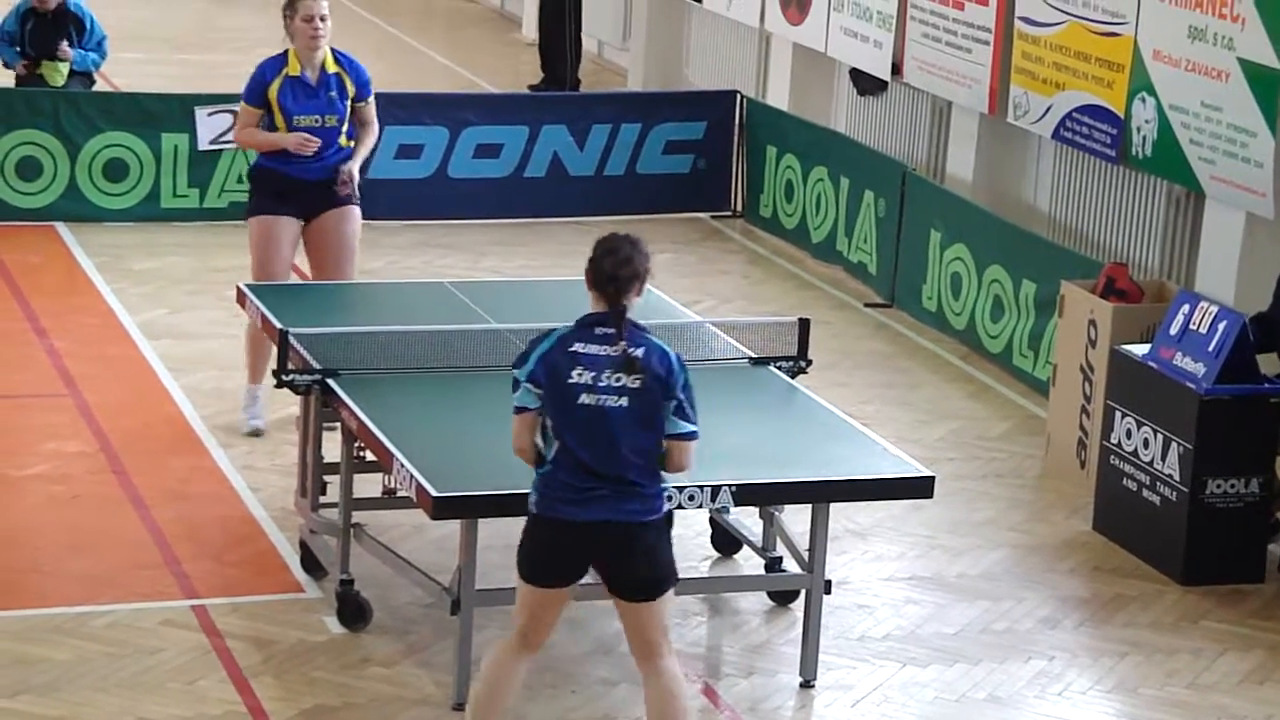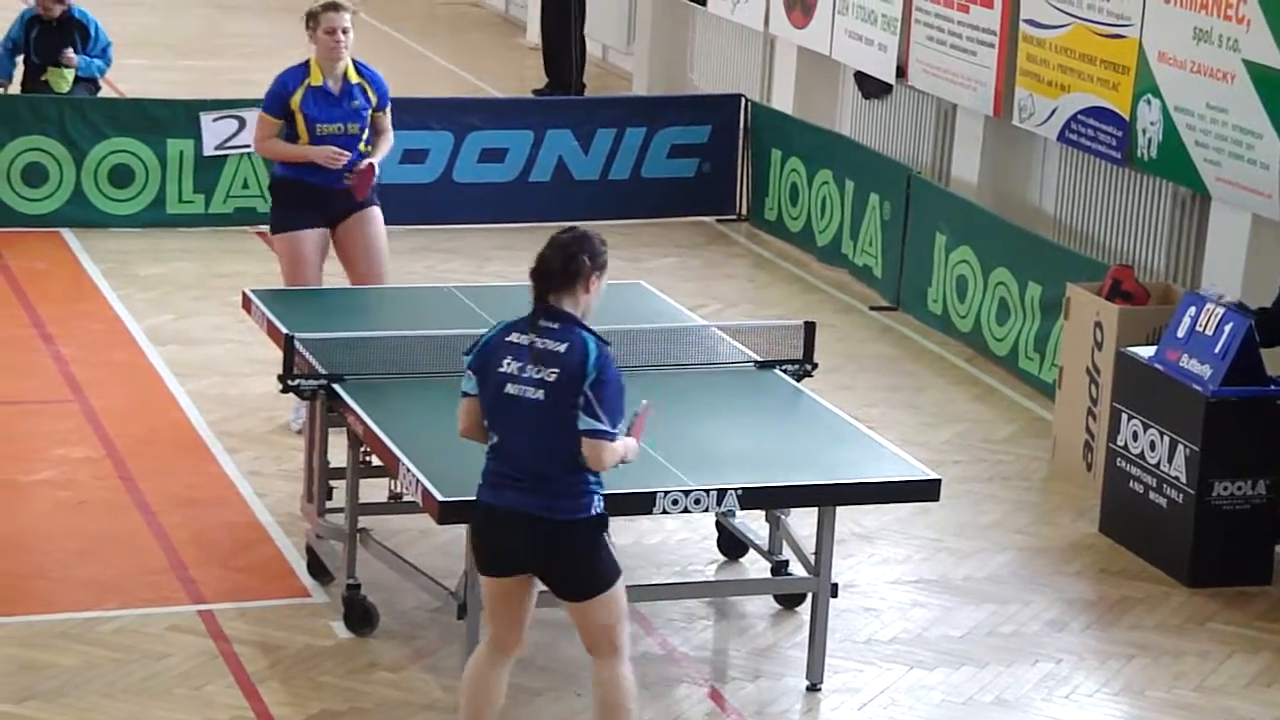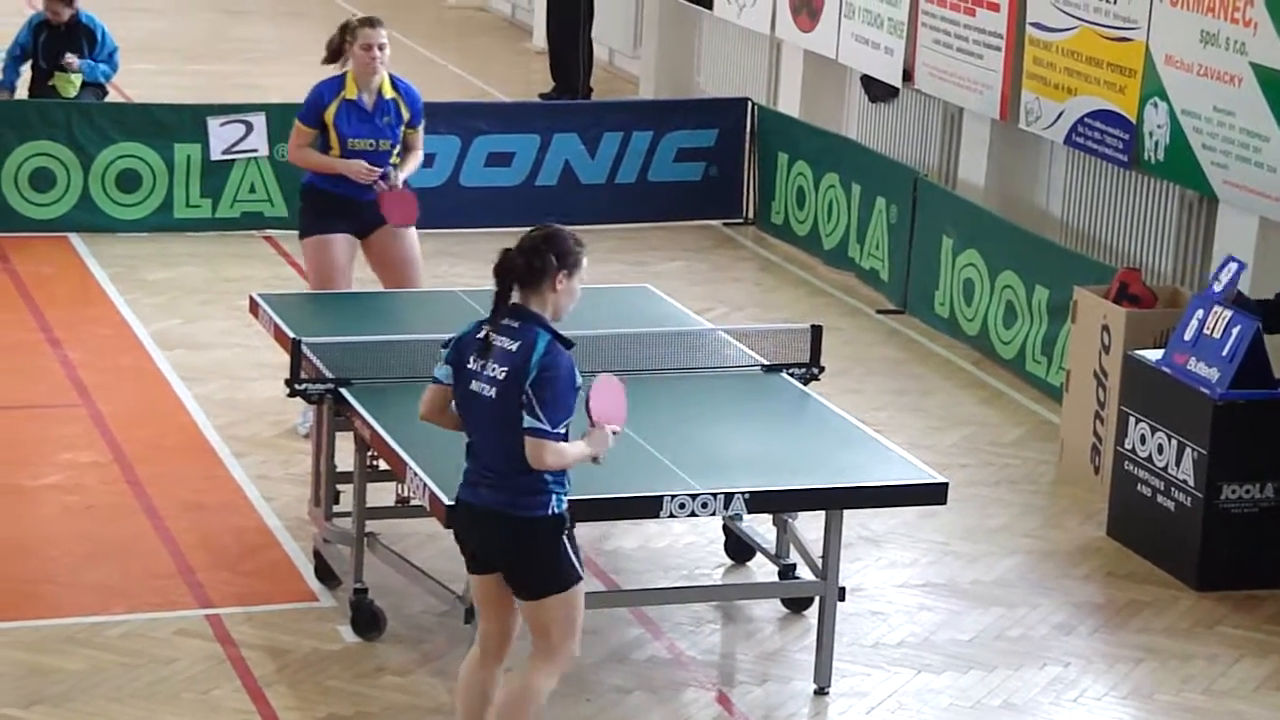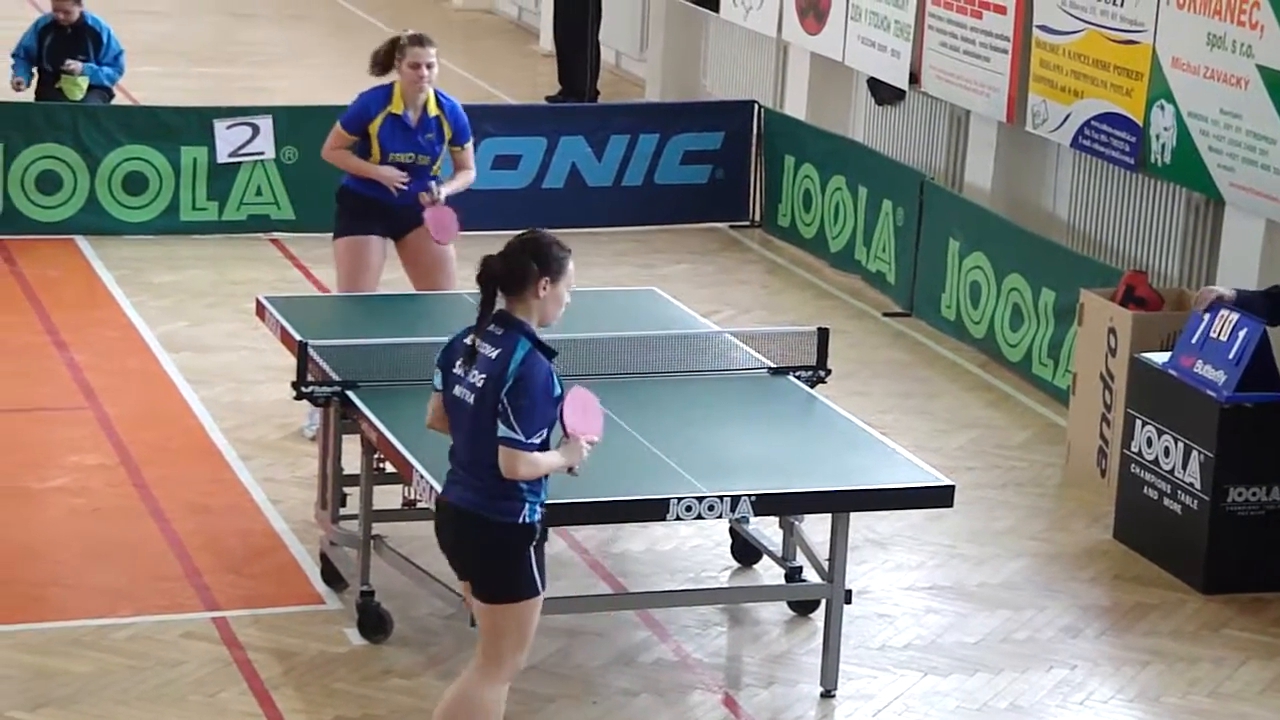
dt=0.2s
person 1, frame 1
left shoulder: (546, 351)
right shoulder: (663, 362)
left elbow: (523, 443)
right elbow: (681, 459)
left hip: (555, 522)
right hip: (635, 527)
left knee: (522, 642)
right knee: (655, 657)
person 1, frame 2
left shoulder: (495, 342)
right shoulder: (593, 358)
left elbow: (468, 425)
right elbow: (598, 457)
right wrist: (626, 447)
left hip: (495, 514)
right hip: (567, 524)
left knee: (499, 643)
right knee: (610, 652)
person 1, frame 3
left shoulder: (473, 336)
right shoulder: (550, 359)
left elbow: (431, 409)
right elbow: (543, 457)
right wrist: (590, 444)
left hip: (474, 512)
right hip: (530, 523)
left knee: (492, 644)
right knee: (554, 654)
person 1, frame 4
left shoulder: (463, 342)
right shoulder: (529, 368)
left elbow: (436, 418)
right elbow: (516, 466)
right wrist: (565, 455)
left hip: (456, 515)
right hip: (502, 528)
left knee: (493, 653)
right knee: (502, 664)
person 2, frame 1
left shoulder: (352, 72)
right shoulder: (268, 74)
left elbow: (369, 125)
right elbow: (242, 134)
left wrist: (355, 163)
right wrist: (285, 140)
left hip: (332, 188)
right hip: (276, 189)
right ankle: (254, 394)
person 2, frame 2
left shoulder: (371, 82)
right shoulder: (289, 83)
left elbow: (385, 134)
right elbow: (262, 144)
left wrist: (373, 161)
right wrist: (313, 153)
left hip: (354, 195)
right hip: (298, 199)
right ankle: (308, 397)
person 2, frame 3
left shoulder: (406, 97)
right shoulder: (326, 95)
left elbow: (414, 151)
right elbow: (295, 152)
left wrist: (399, 175)
right wrist: (343, 165)
left hip: (384, 206)
right hip: (328, 206)
right ankle: (314, 402)
person 2, frame 4
left shoulder: (451, 113)
right shoulder: (371, 103)
left elbow: (467, 170)
right elbow: (331, 151)
left wrist: (444, 190)
right wrist: (375, 171)
left hip: (419, 209)
right hip: (363, 208)
